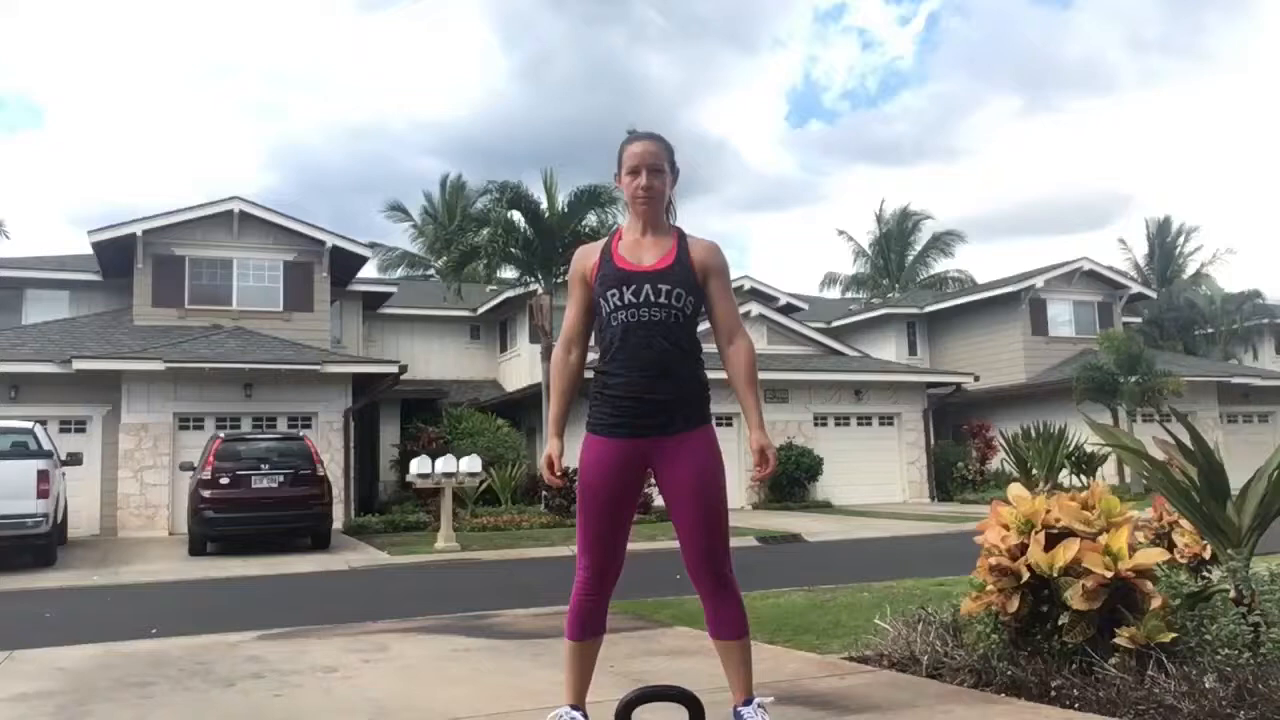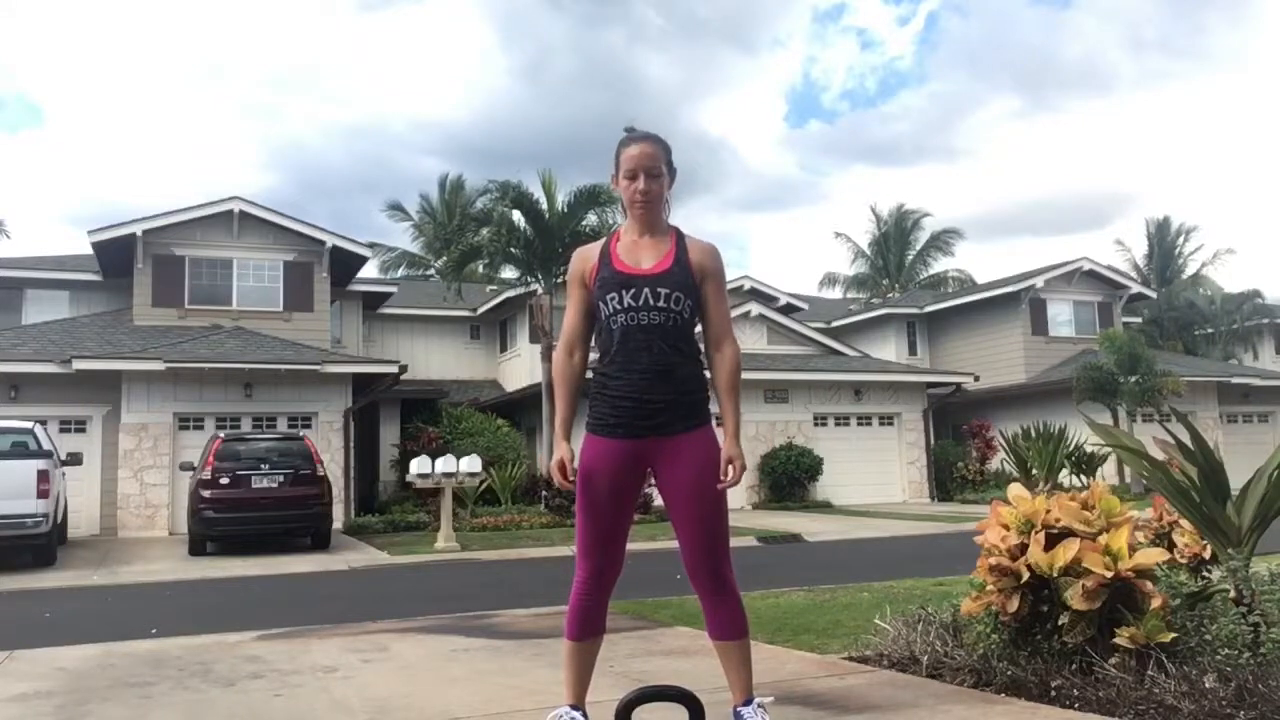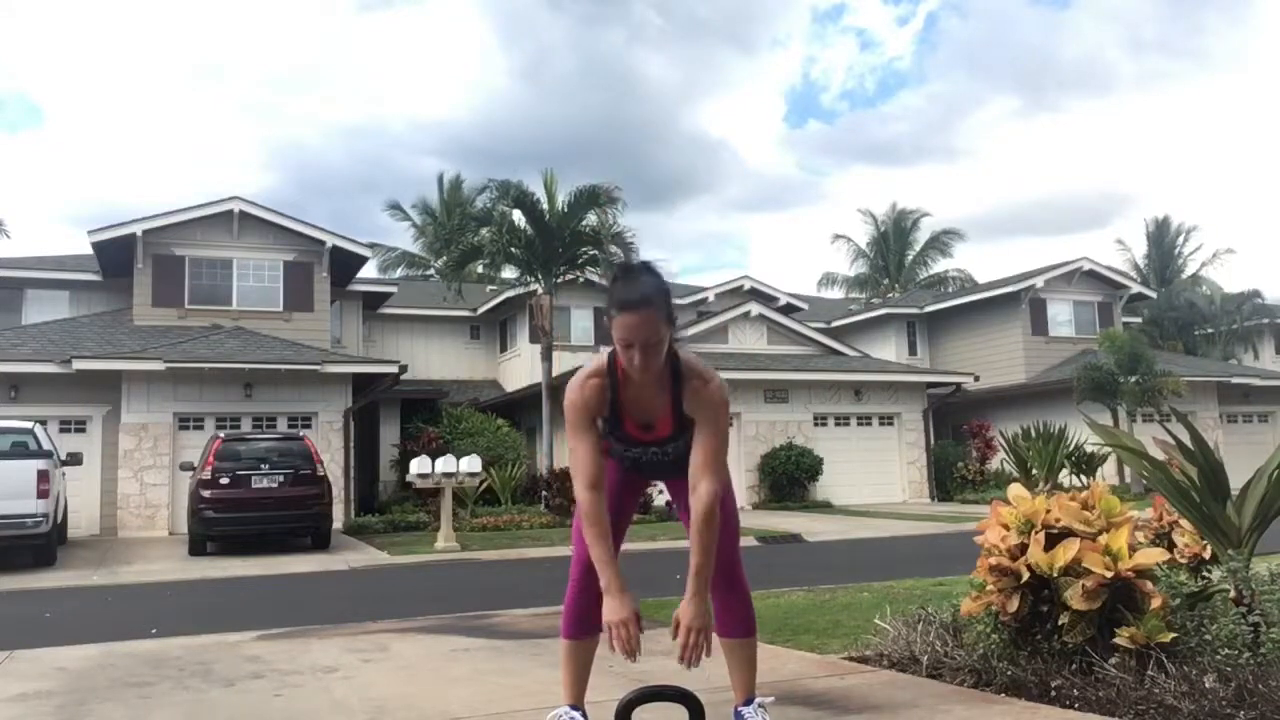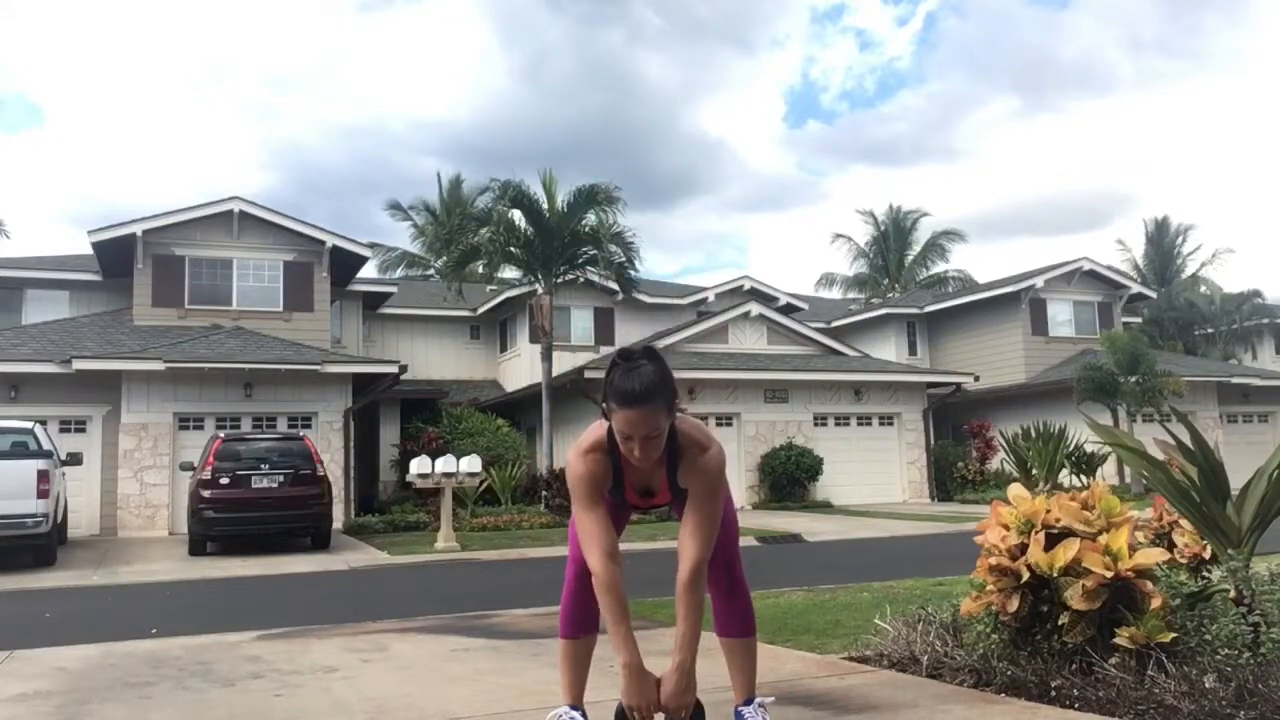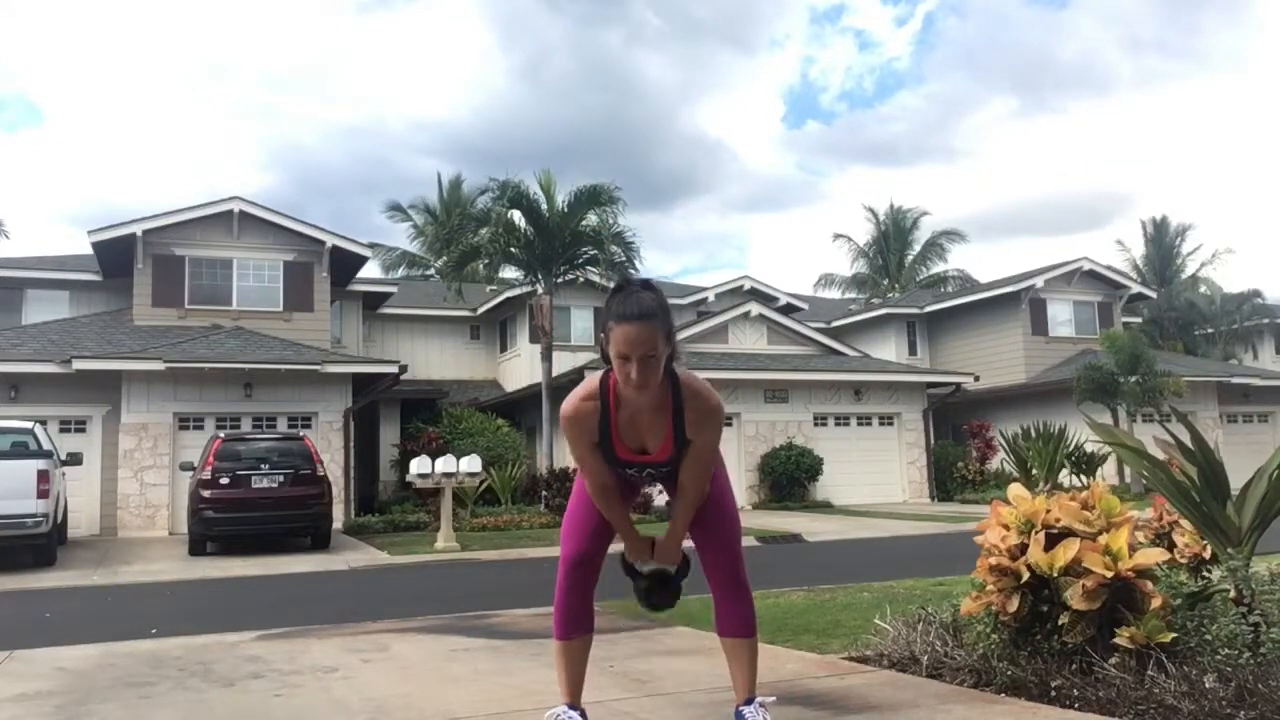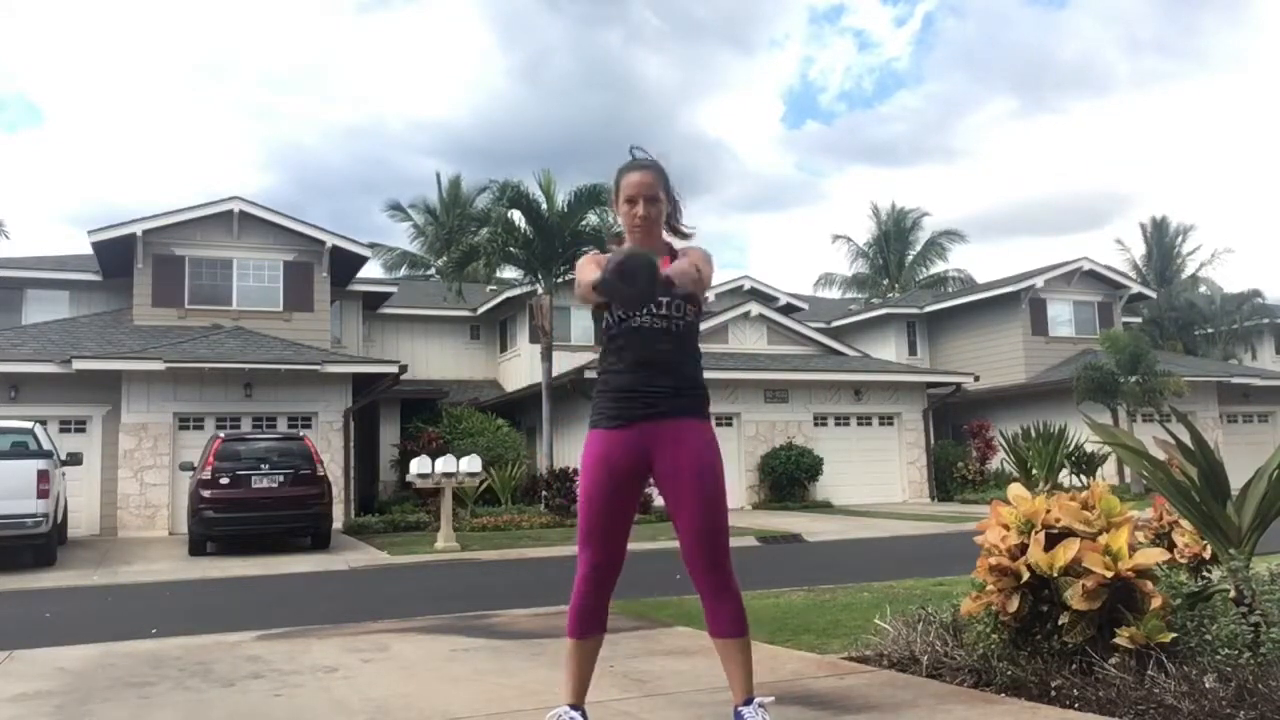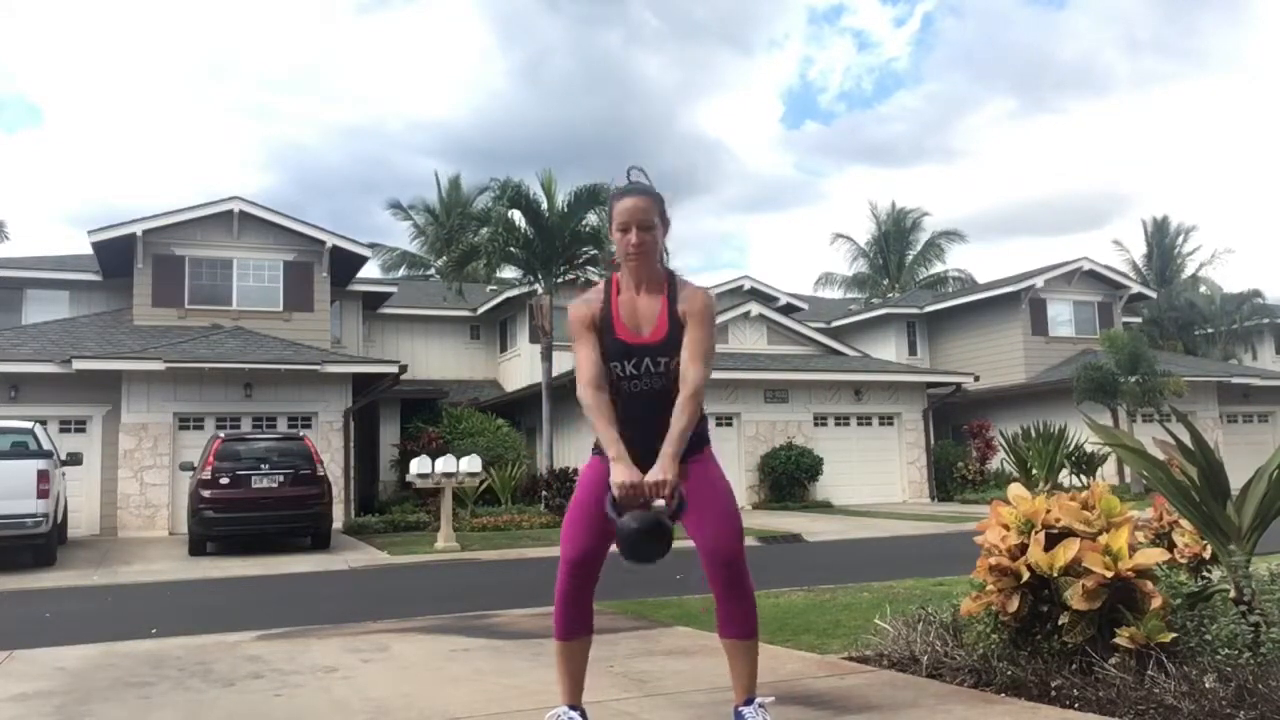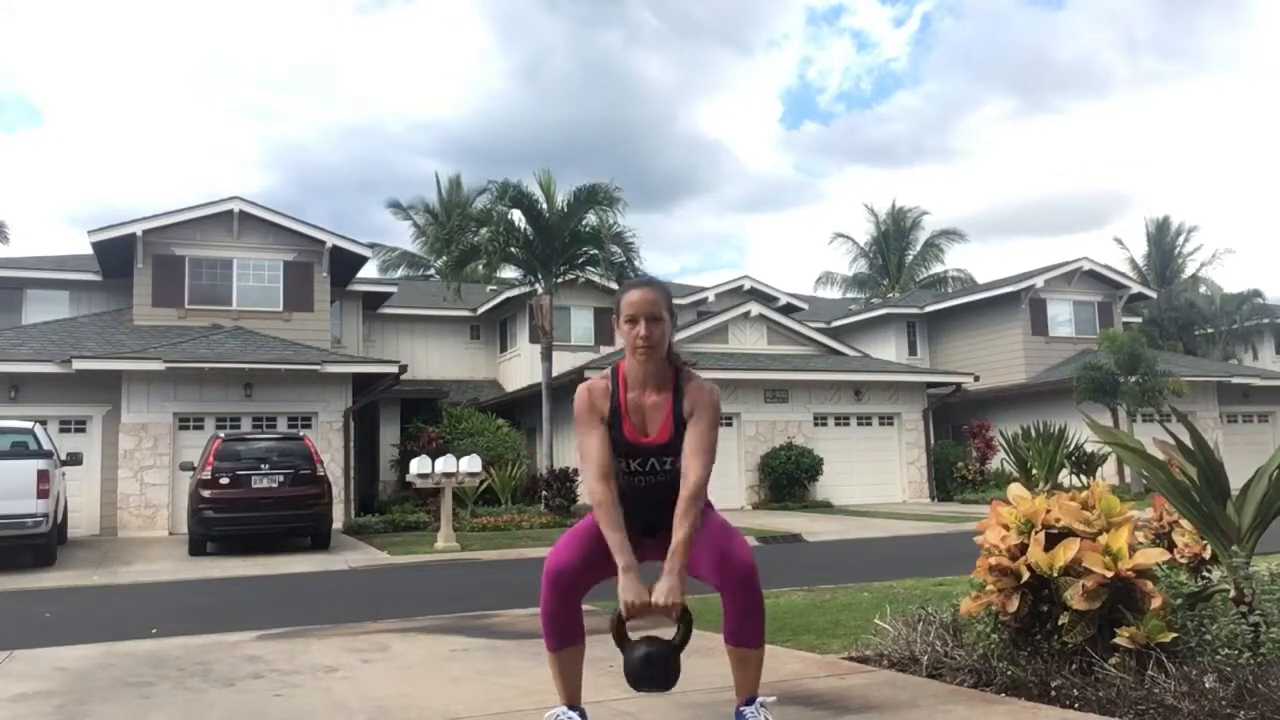
dt=0.7s
person 1, frame 1
left shoulder: (702, 254)
right shoulder: (590, 259)
left elbow: (733, 340)
right elbow: (569, 350)
left wrist: (756, 426)
right wrist: (554, 434)
left hip: (685, 431)
right hip: (610, 432)
left knee: (713, 572)
right knee: (593, 576)
person 1, frame 2
left shoulder: (700, 256)
right shoulder: (589, 259)
left elbow: (722, 347)
right elbow: (570, 350)
left wrist: (731, 434)
right wrist: (561, 437)
left hip: (686, 432)
right hip: (609, 434)
left knee: (712, 573)
right knee: (593, 574)
person 1, frame 3
left shoulder: (704, 386)
right shoulder: (586, 387)
left elbow: (707, 492)
right elbow: (588, 491)
left wrist: (697, 598)
right wrist: (614, 591)
left hip: (684, 457)
right hip: (620, 462)
left knee: (726, 570)
right knee: (585, 570)
person 1, frame 4
left shoulder: (703, 454)
right shoulder: (586, 457)
left elbow: (692, 570)
right elbow: (603, 566)
left wrist: (683, 667)
right wrist: (630, 668)
left hip: (688, 482)
right hip: (611, 485)
left knee: (725, 570)
right knee: (581, 571)
person 1, frame 5
left shoulder: (703, 403)
right shoulder: (579, 408)
left elbow: (690, 487)
right elbow: (601, 484)
left wrist: (671, 543)
right wrist: (630, 541)
left hip: (687, 465)
right hip: (613, 471)
left knee: (728, 569)
right knee: (574, 564)
person 1, frame 6
left shoulder: (691, 260)
right shoulder: (596, 264)
left elbow: (697, 276)
right elbow: (590, 286)
left wrist: (670, 267)
right wrist: (617, 270)
left hip: (683, 423)
right hip: (614, 426)
left knee: (711, 565)
right knee: (595, 567)
person 1, frame 7
left shoulder: (693, 301)
right shoulder: (588, 306)
left elbow: (693, 385)
right elbow: (590, 388)
left wrist: (670, 459)
right wrist: (618, 460)
left hip: (686, 454)
right hip: (613, 455)
left knee: (727, 561)
right knee: (575, 564)
person 1, frame 8
left shoulder: (699, 394)
right shoulder: (593, 395)
left elbow: (694, 483)
right elbow: (599, 486)
left wrist: (673, 573)
right wrist: (627, 571)
left hip: (683, 516)
right hip: (620, 518)
left knee: (740, 570)
right knee: (558, 573)
